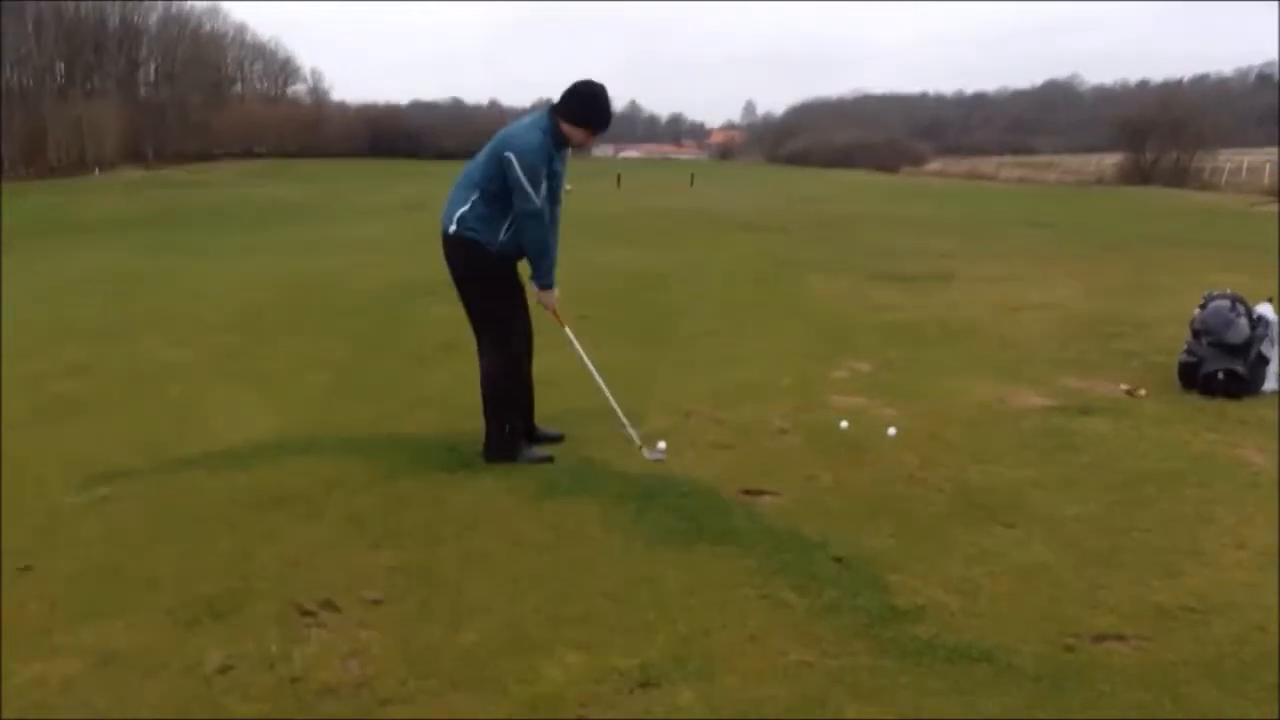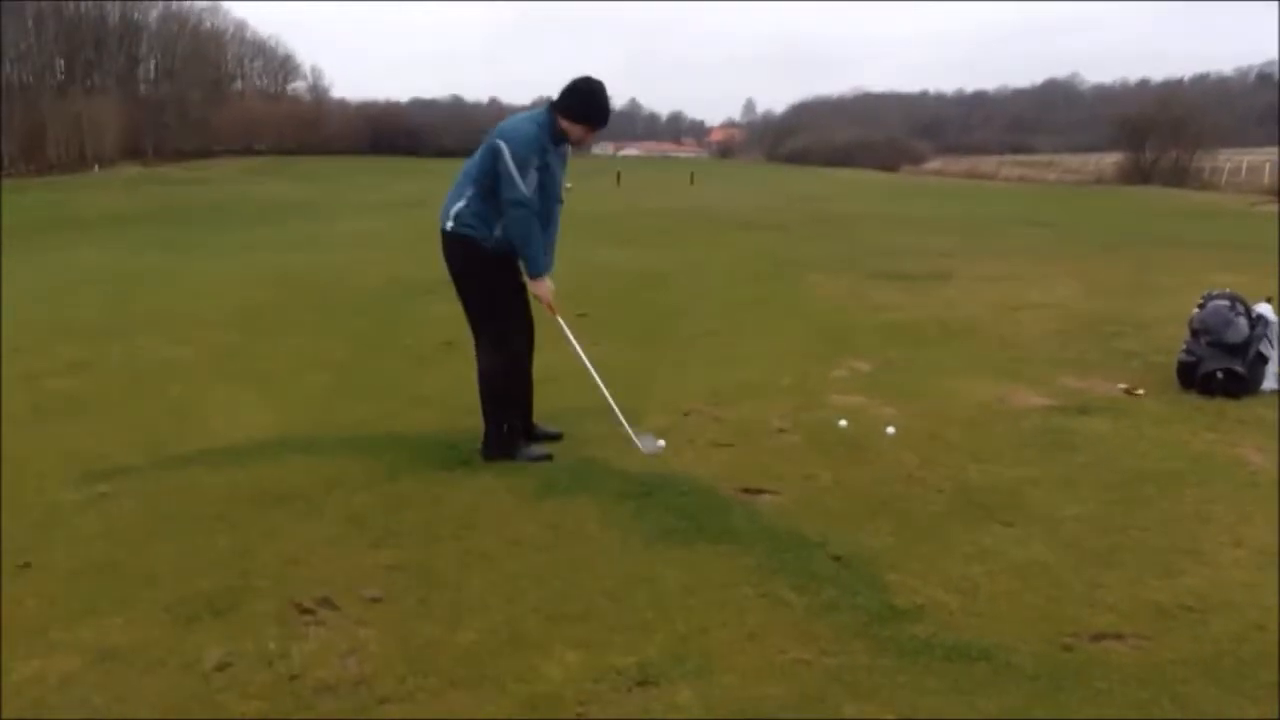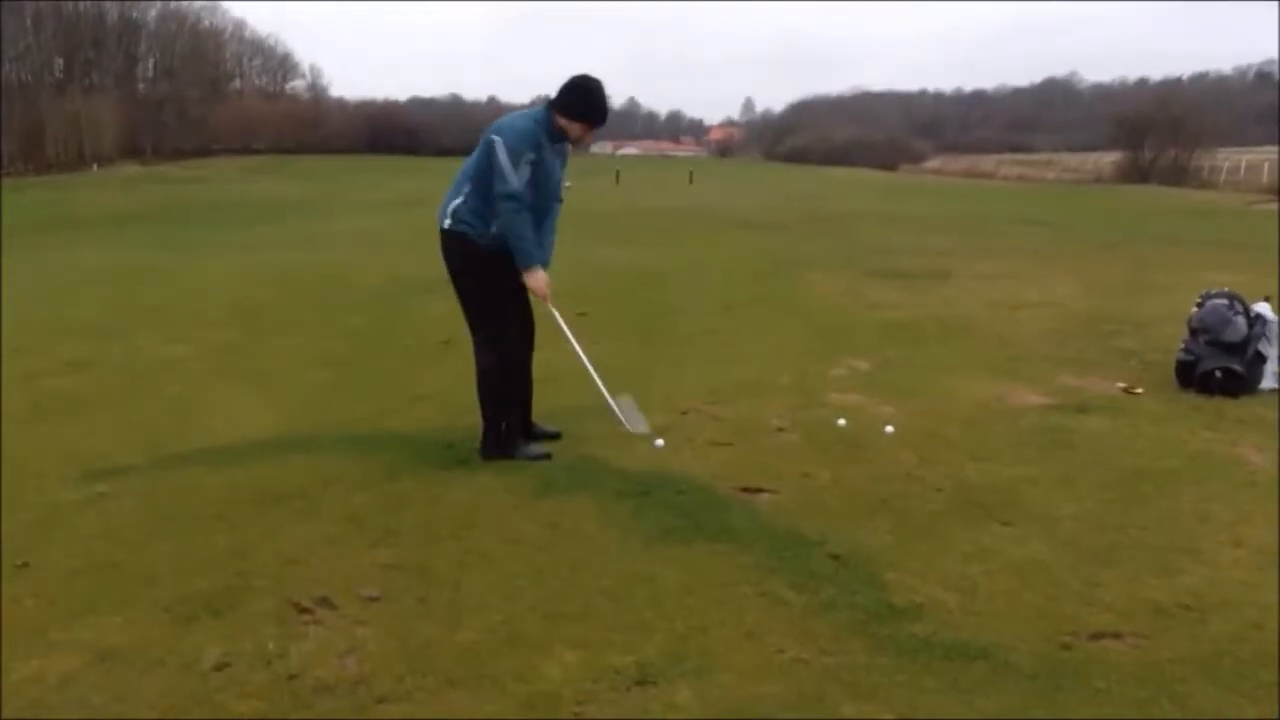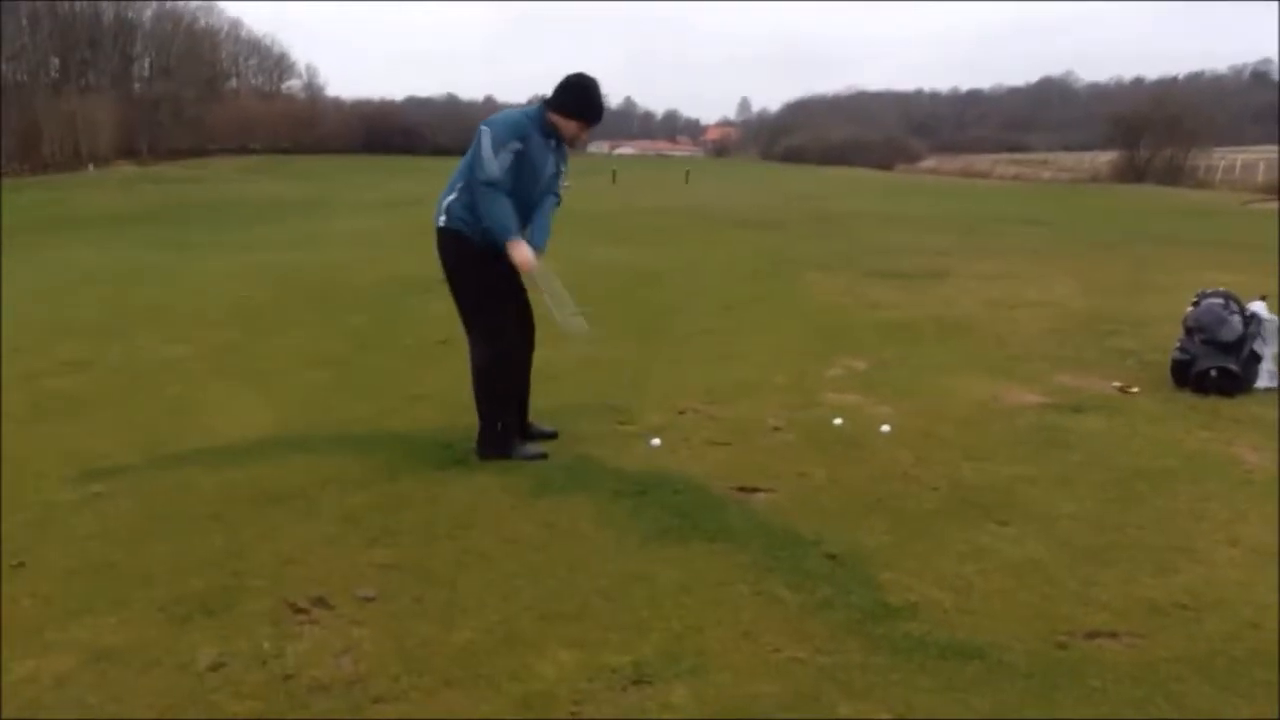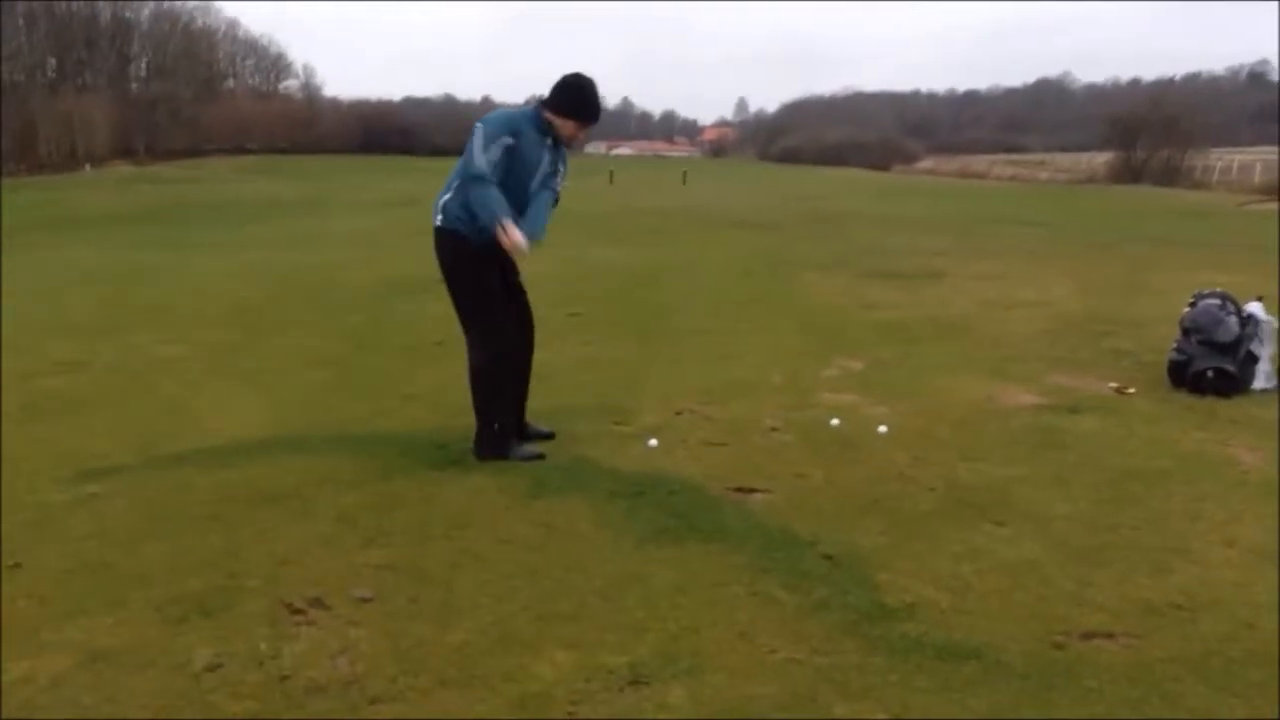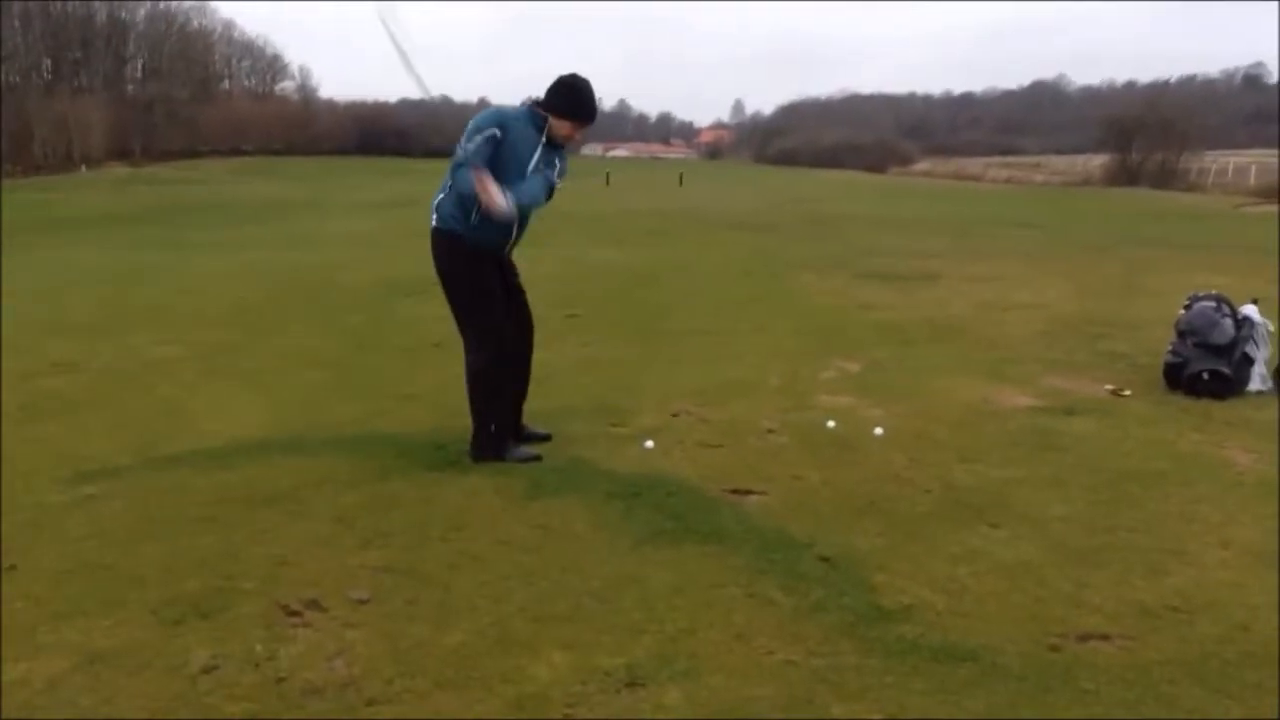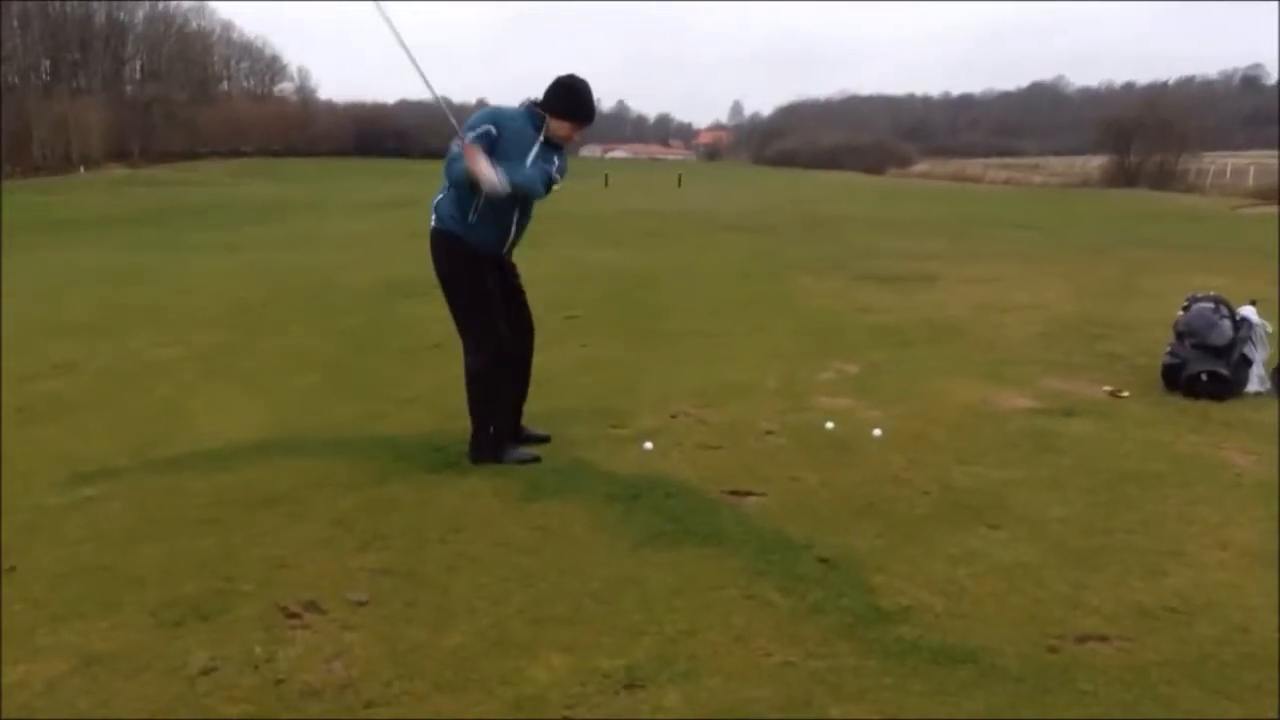
dt=0.4s
person 1, frame 1
left shoulder: (552, 143)
right shoulder: (528, 145)
left elbow: (549, 212)
right elbow: (532, 217)
left wrist: (546, 275)
right wrist: (545, 282)
left hip: (495, 245)
right hip: (472, 241)
left knee: (517, 337)
right knee: (501, 342)
left ankle: (521, 426)
right ankle: (502, 441)
person 1, frame 2
left shoulder: (556, 144)
right shoulder: (521, 137)
left elbow: (549, 209)
right elbow: (520, 208)
left wrist: (543, 268)
right wrist: (537, 273)
left hip: (497, 244)
right hip: (470, 239)
left knee: (520, 334)
right knee: (499, 339)
left ankle: (520, 423)
right ankle: (501, 439)
person 1, frame 3
left shoulder: (557, 147)
right shoulder: (516, 133)
left elbow: (549, 207)
right elbow: (509, 203)
left wrist: (541, 264)
right wrist: (529, 265)
left hip: (500, 245)
right hip: (469, 237)
left knee: (520, 332)
right knee: (497, 338)
left ankle: (518, 422)
right ankle: (499, 438)
person 1, frame 4
left shoulder: (557, 150)
right shoulder: (508, 127)
left elbow: (546, 201)
right elbow: (489, 188)
left wrist: (533, 247)
right wrist: (514, 241)
left hip: (498, 244)
right hip: (464, 236)
left knee: (520, 330)
right knee: (493, 336)
left ankle: (515, 422)
right ankle: (496, 438)
person 1, frame 5
left shoulder: (556, 154)
right shoulder: (504, 126)
left elbow: (544, 199)
right elbow: (478, 181)
left wrist: (522, 235)
right wrist: (502, 228)
left hip: (494, 245)
right hip: (461, 236)
left knee: (519, 330)
right knee: (490, 336)
left ankle: (512, 421)
right ankle: (492, 438)
person 1, frame 6
left shoulder: (555, 154)
right shoulder: (497, 122)
left elbow: (537, 189)
right elbow: (461, 169)
left wrist: (505, 200)
right wrist: (481, 190)
left hip: (495, 247)
right hip: (458, 237)
left knee: (519, 332)
right knee: (488, 338)
left ankle: (509, 423)
right ankle: (489, 440)
person 1, frame 7
left shoulder: (555, 156)
right shoulder: (495, 123)
left elbow: (532, 182)
right elbow: (456, 168)
left wrist: (493, 173)
right wrist: (472, 166)
left hip: (495, 250)
right hip: (457, 240)
left knee: (519, 334)
right knee: (487, 340)
left ankle: (508, 425)
right ankle: (488, 441)
